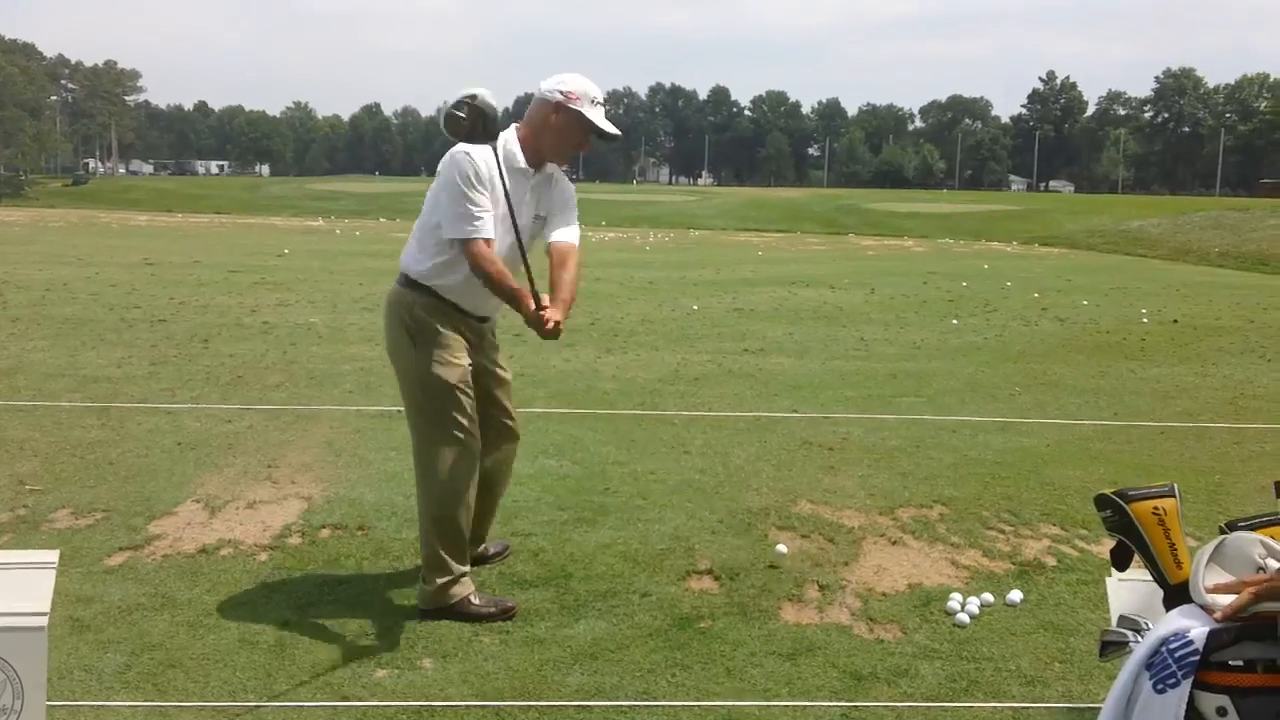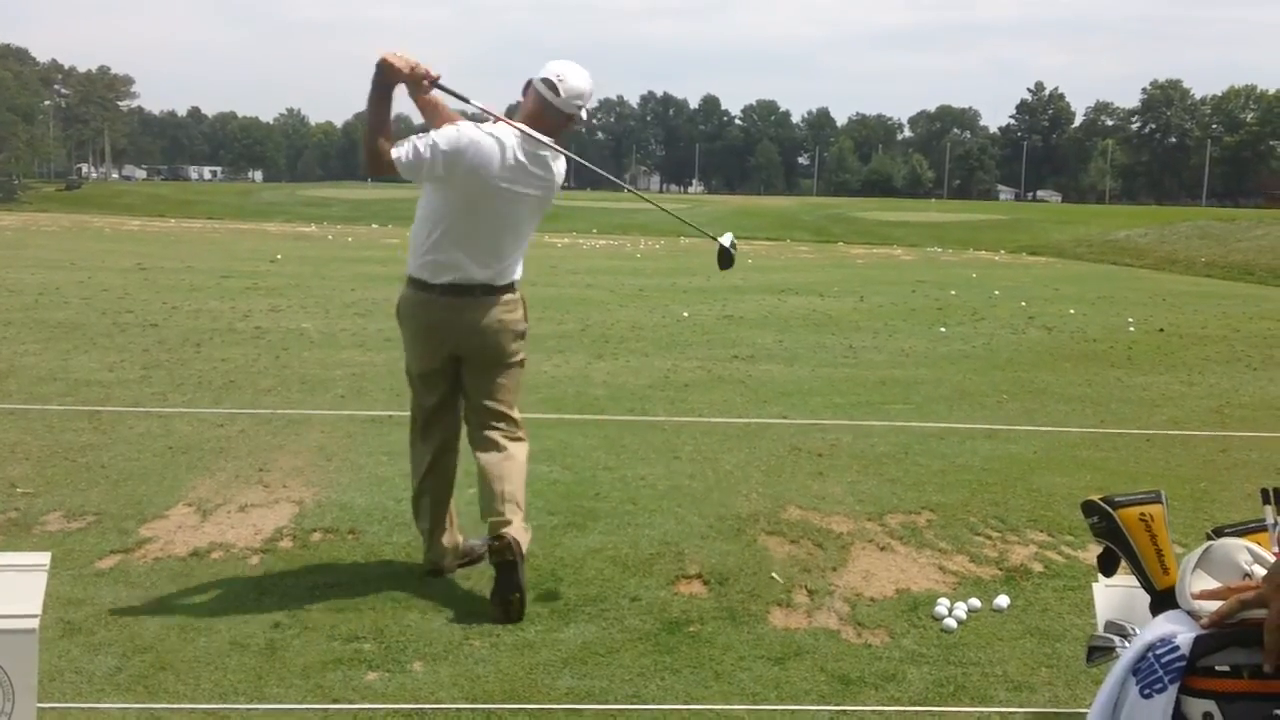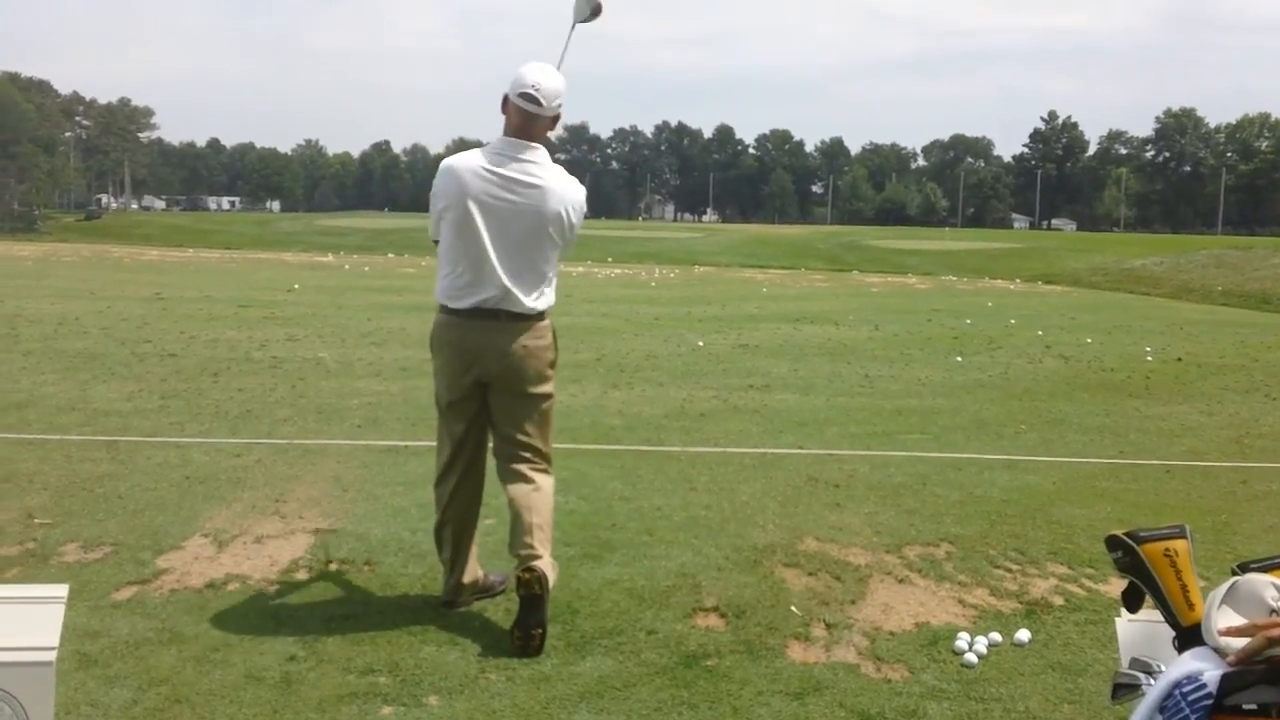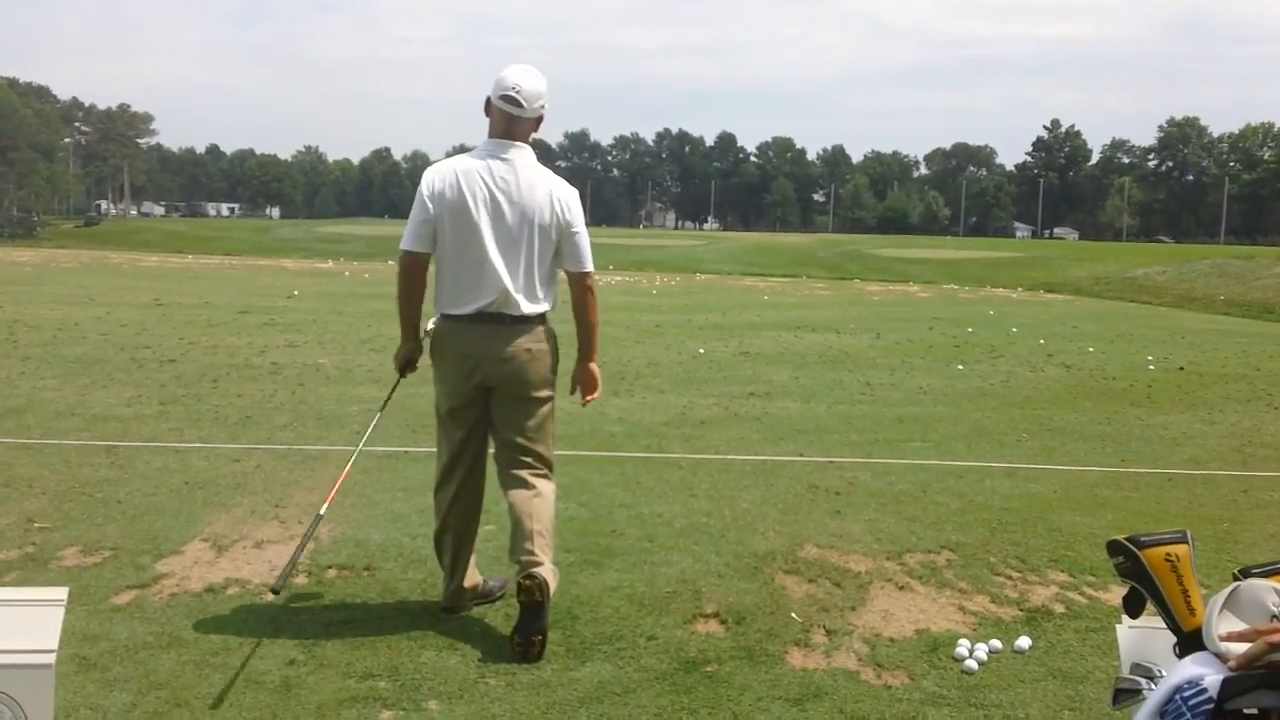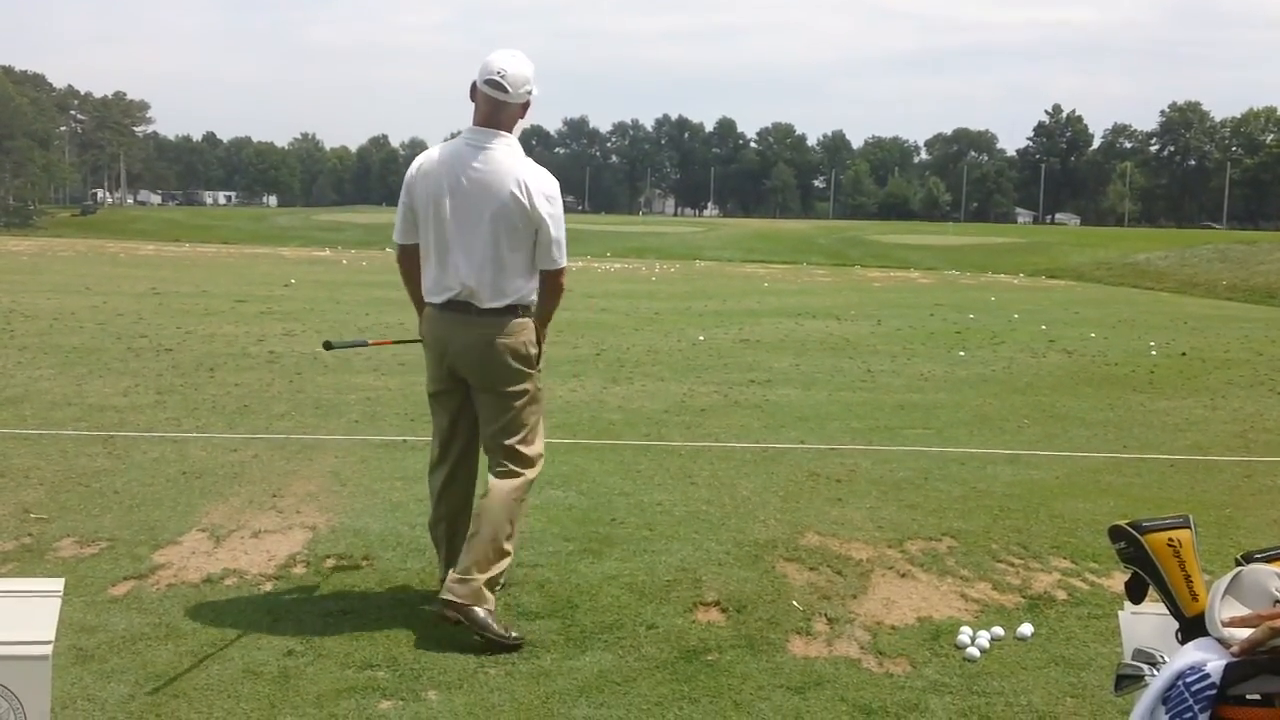
dt=1s
person 1, frame 1
left shoulder: (558, 186)
right shoulder: (472, 159)
left elbow: (565, 254)
right elbow: (477, 255)
left wrist: (558, 309)
right wrist: (525, 305)
left hip: (474, 320)
right hip: (426, 314)
left knee: (497, 434)
right knee: (451, 446)
left ankle: (466, 543)
right ankle: (444, 587)
person 1, frame 2
left shoulder: (465, 144)
right shoulder: (553, 168)
left elbow: (378, 163)
left wrist: (383, 87)
right wrist: (420, 89)
left hip: (425, 304)
right hip: (493, 311)
left knee: (432, 430)
right knee: (499, 430)
left ankle: (440, 546)
right ankle: (508, 537)
person 1, frame 3
left shoulder: (456, 170)
right shoulder: (570, 192)
left hip: (457, 331)
right hip: (525, 337)
left knee: (458, 460)
right knee: (527, 461)
left ankle: (460, 577)
right ankle: (534, 571)
person 1, frame 4
left shoulder: (441, 178)
right shoulder: (558, 191)
left elbow: (411, 265)
right elbow: (583, 282)
left wrist: (410, 338)
right wrist: (588, 357)
left hip: (457, 340)
right hip: (527, 343)
left knee: (457, 469)
right knee: (528, 468)
left ankle: (459, 584)
right ankle: (535, 578)
person 1, frame 5
left shoulder: (424, 167)
right shoulder: (536, 181)
left elbow: (407, 252)
right elbow: (553, 276)
right wrist: (538, 327)
left hip: (443, 328)
right hip: (503, 335)
left knee: (450, 458)
right knee: (514, 461)
left ankle: (458, 571)
right ankle: (468, 590)
